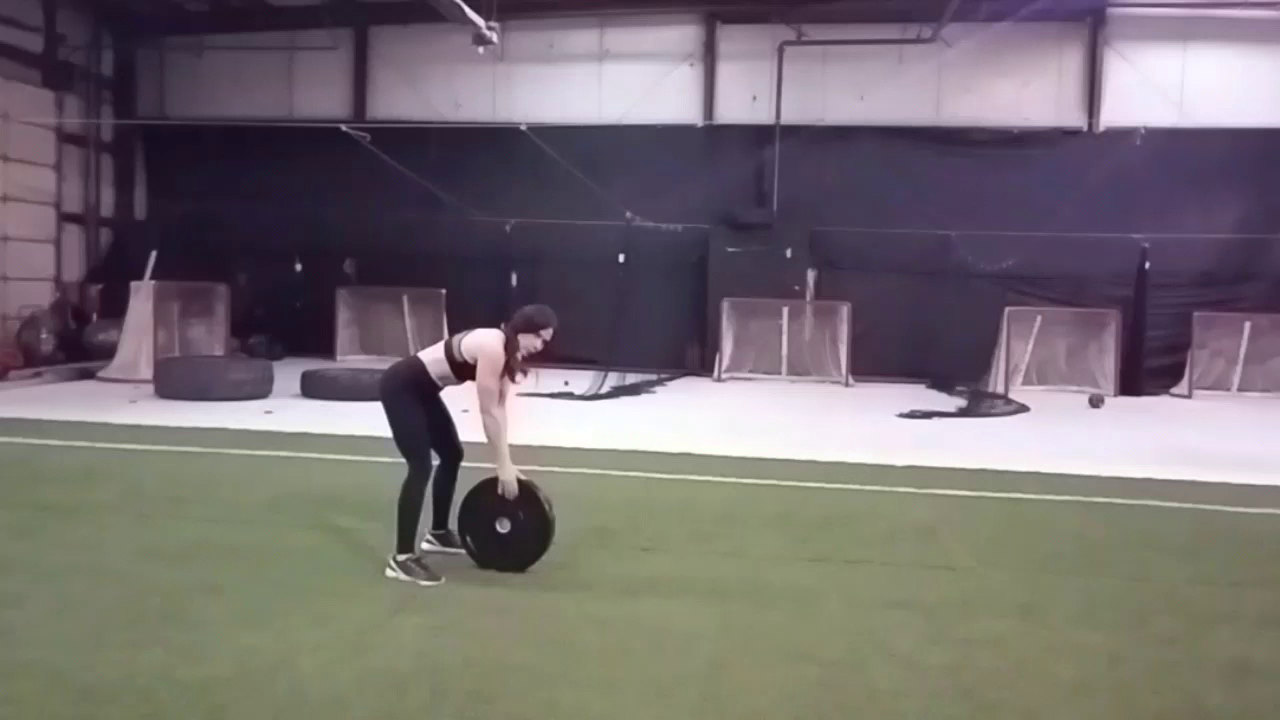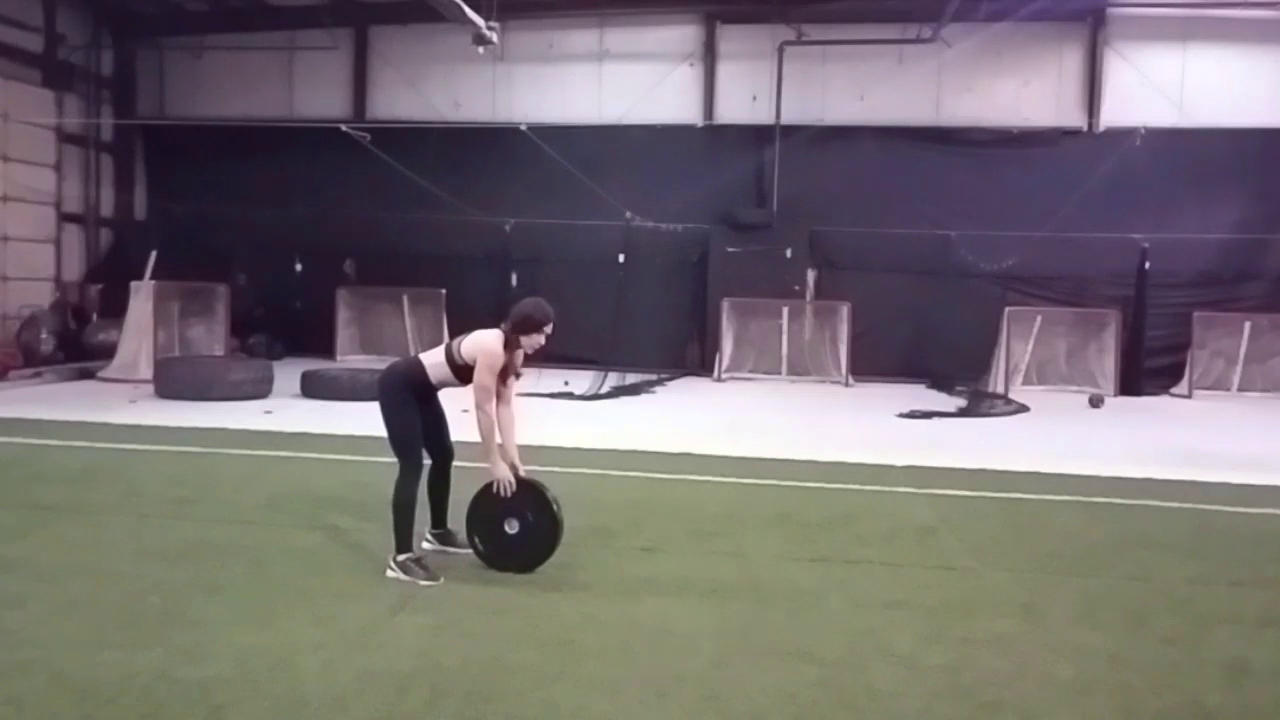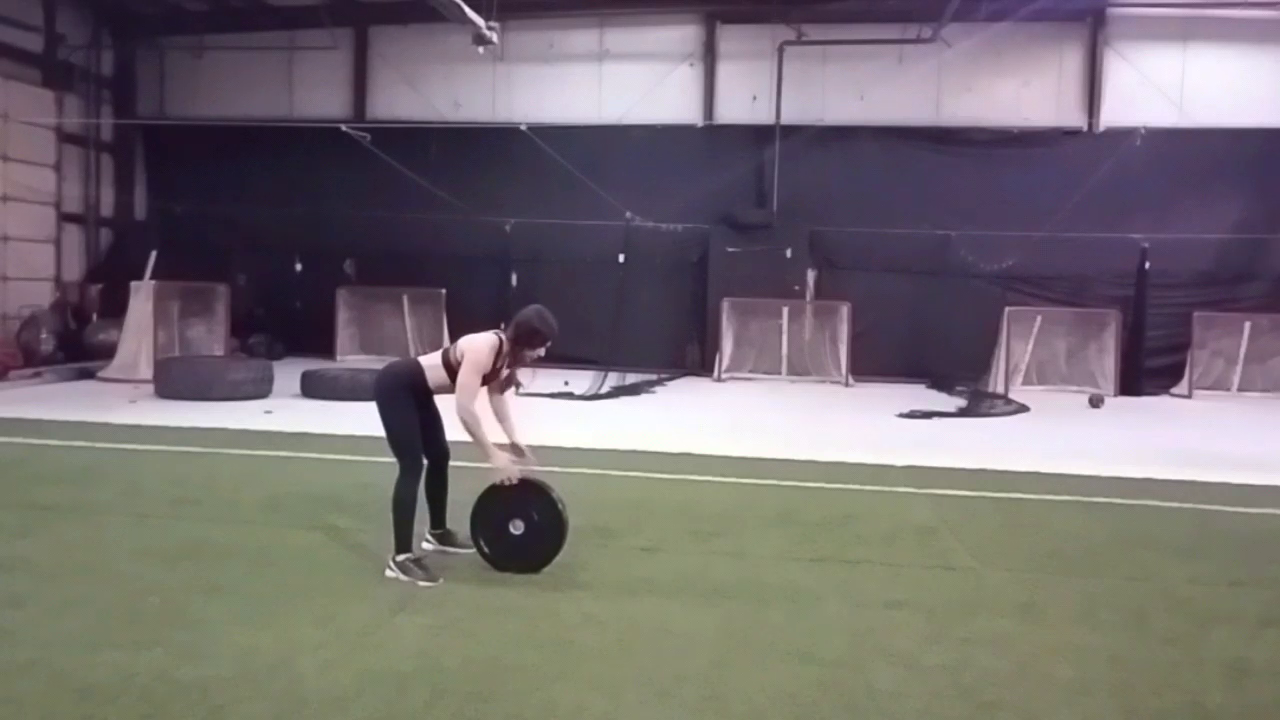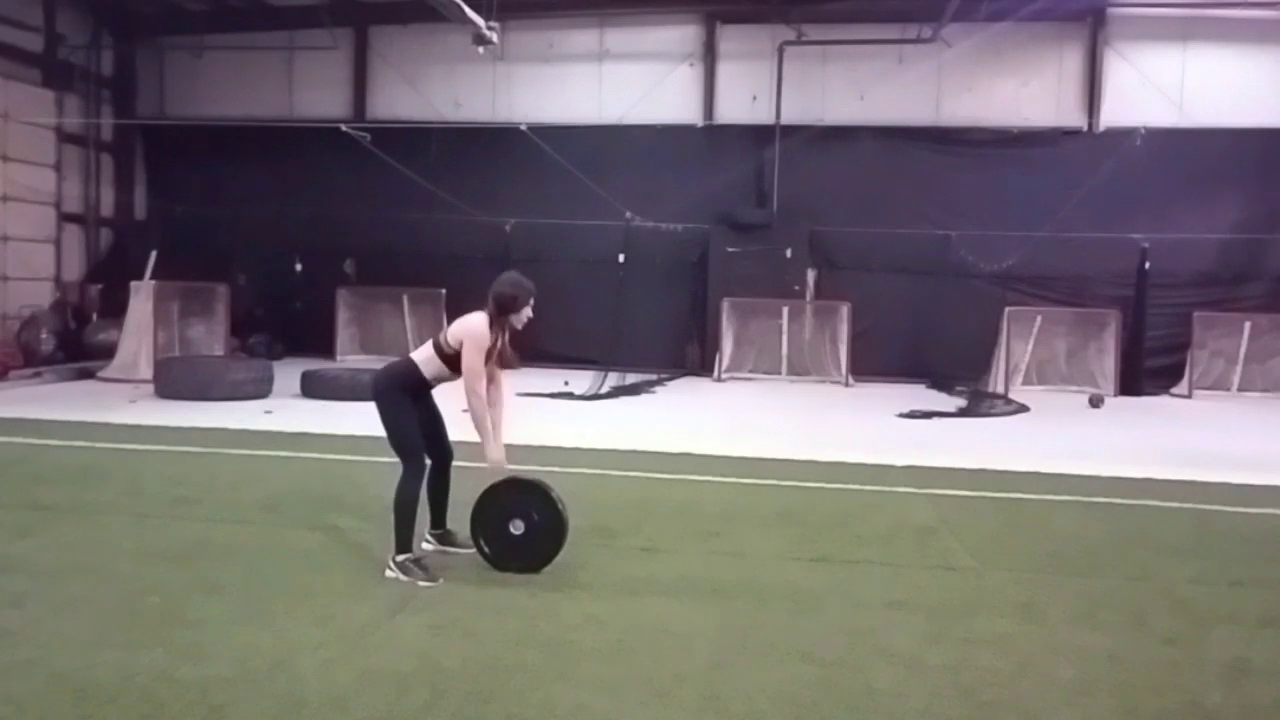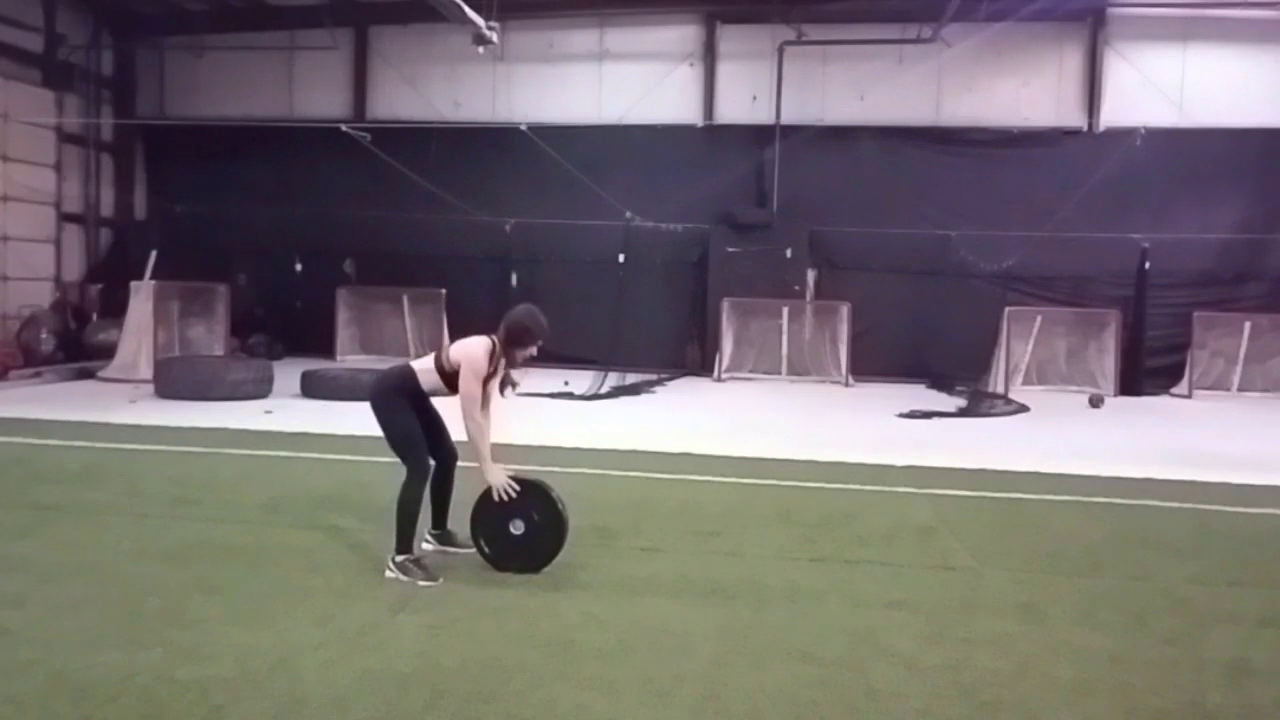
dt=1s
person 1, frame 1
left shoulder: (510, 353)
right shoulder: (492, 348)
left elbow: (499, 407)
right elbow: (487, 412)
left wrist: (506, 461)
right wrist: (503, 466)
left hip: (424, 390)
right hip: (400, 387)
left knee: (452, 456)
right knee: (421, 466)
left ankle: (437, 534)
right ankle: (401, 558)
person 1, frame 2
left shoulder: (513, 352)
right shoulder: (492, 348)
left elbow: (503, 405)
right elbow: (484, 410)
left wrist: (512, 456)
right wrist: (495, 463)
left hip: (422, 390)
right hip: (399, 386)
left knee: (444, 457)
right knee: (412, 466)
left ankle: (438, 533)
right ankle: (401, 558)
person 1, frame 3
left shoulder: (506, 351)
right shoulder: (484, 348)
left elbow: (496, 395)
right elbow: (464, 407)
left wrist: (513, 438)
right wrist: (492, 452)
left hip: (417, 391)
right hip: (396, 387)
left knee: (440, 457)
right knee: (412, 466)
left ankle: (437, 533)
right ankle: (401, 558)
person 1, frame 4
left shoulder: (496, 331)
right shoulder: (478, 329)
left elbow: (493, 386)
right elbow: (474, 393)
left wrist: (499, 438)
right wrist: (490, 446)
left hip: (416, 389)
right hip: (394, 387)
left knee: (443, 457)
right knee: (415, 467)
left ankle: (437, 533)
right ankle: (400, 559)
person 1, frame 5
left shoulder: (497, 357)
right shoulder: (477, 355)
left elbow: (483, 411)
right elbow: (471, 418)
left wrist: (487, 460)
right wrist: (488, 469)
left hip: (413, 395)
right hip: (390, 392)
left knee: (447, 457)
right knee: (419, 468)
left ankle: (438, 533)
right ankle: (400, 558)
